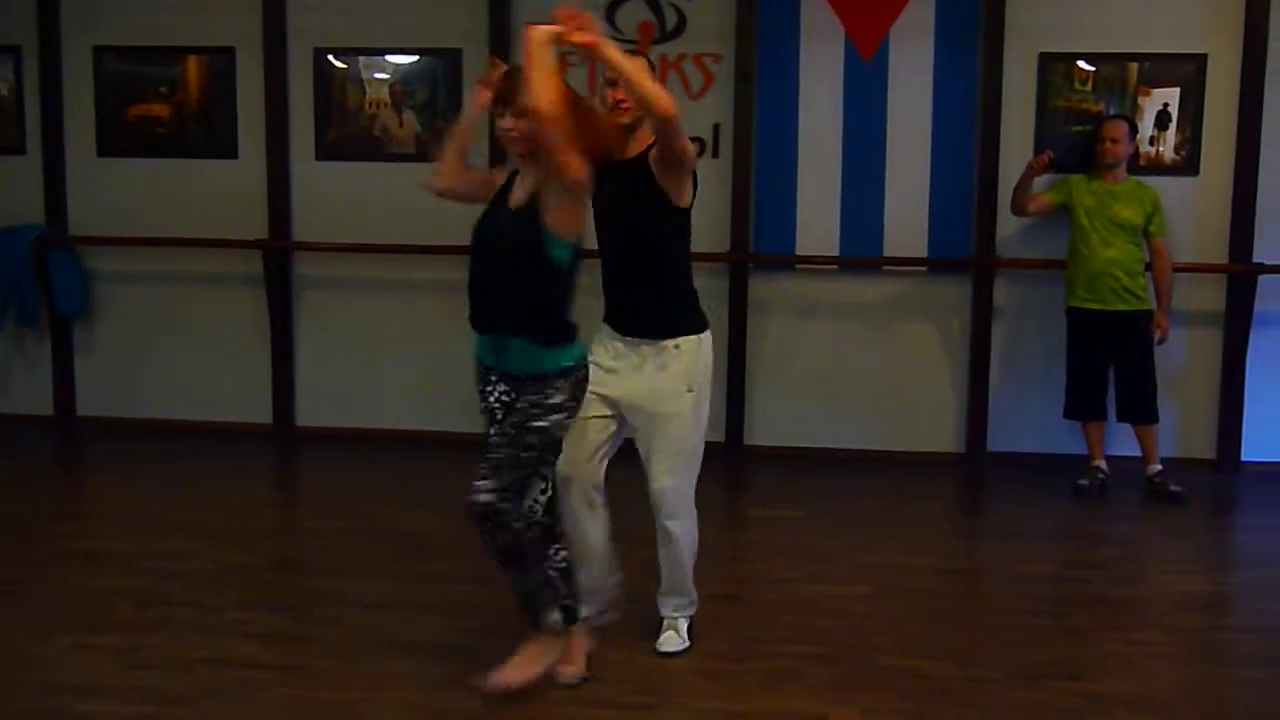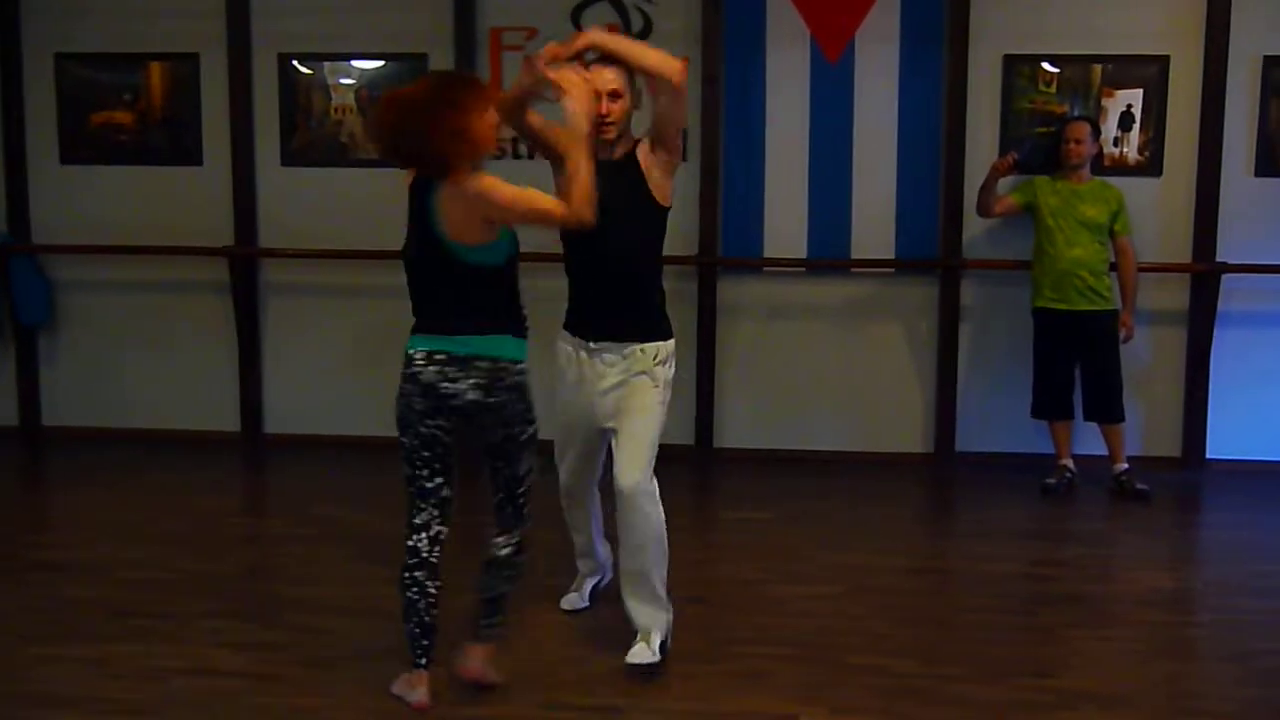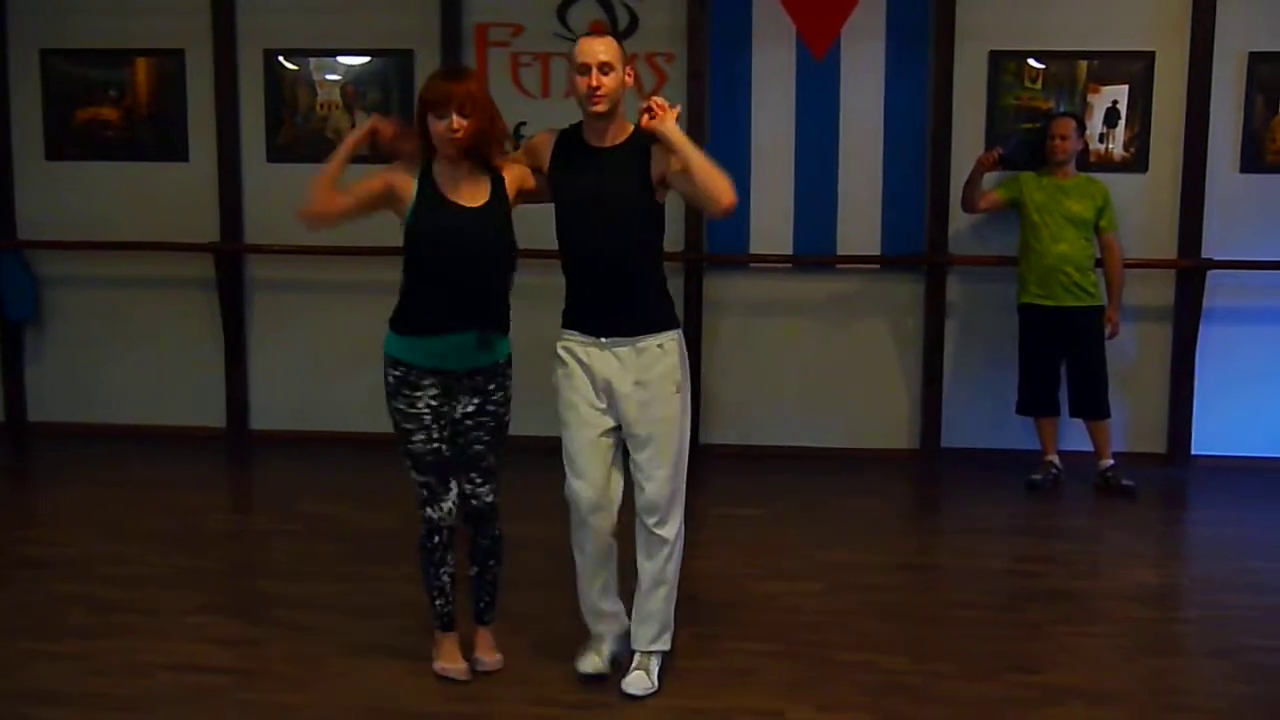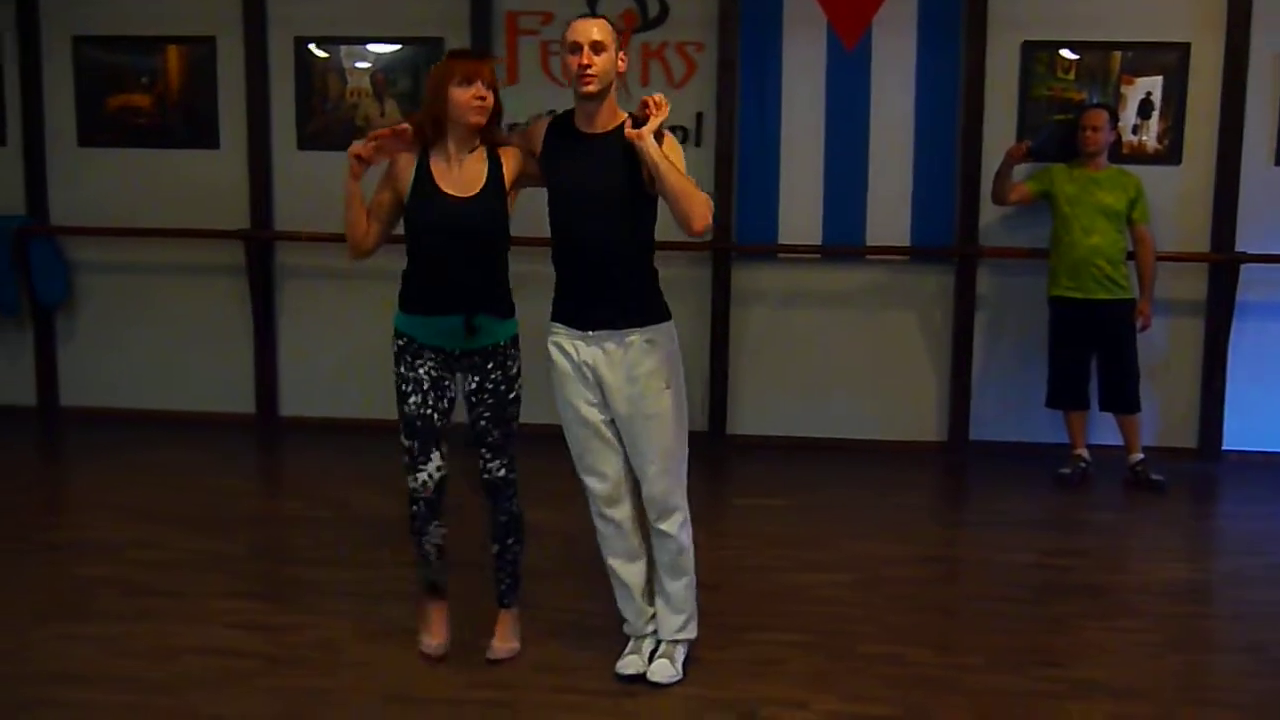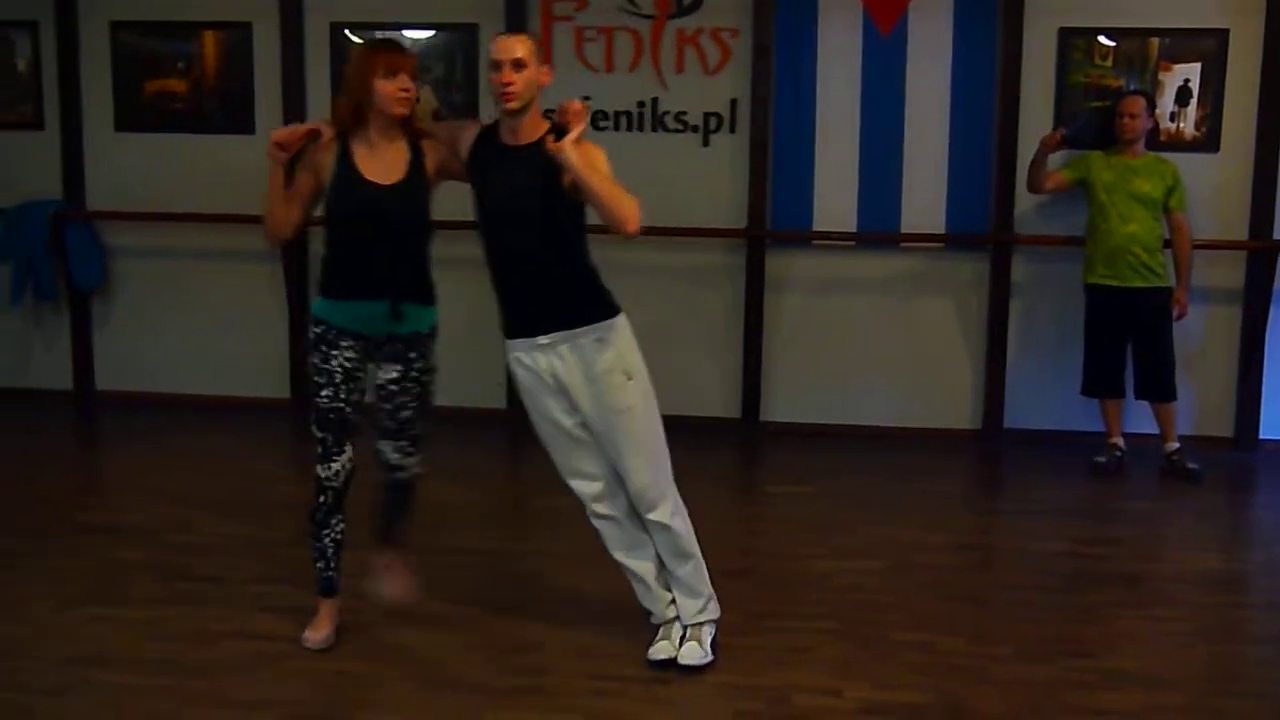
dt=0.4s
person 1, frame 1
left shoulder: (672, 160)
right shoulder: (597, 157)
left elbow: (664, 113)
left wrist: (602, 46)
left hip: (676, 350)
right hip: (614, 343)
left knee: (670, 491)
right knee: (574, 471)
left ankle: (679, 610)
right ankle: (597, 592)
person 1, frame 2
left shoulder: (653, 157)
right shoulder: (565, 152)
left elbow: (674, 74)
right elbow: (503, 110)
left wrist: (598, 40)
left hip: (642, 352)
right hip: (578, 350)
left knee: (634, 481)
right knee: (576, 478)
left ankle: (652, 621)
right ankle: (594, 565)
person 1, frame 3
left shoulder: (656, 151)
right shoulder: (548, 149)
left elbow: (723, 202)
left wrist: (671, 135)
left hip: (652, 346)
right hip: (580, 347)
left knee: (658, 502)
right knee: (587, 497)
left ankle: (650, 644)
right ankle: (604, 625)
person 1, frame 4
left shoulder: (652, 141)
right shoulder: (544, 137)
left elbow: (698, 223)
left wrist: (645, 144)
left hip: (644, 341)
right hip: (572, 339)
left knee: (661, 495)
right knee: (605, 494)
left ankle: (674, 630)
right ankle: (638, 625)
person 1, frame 5
left shoulder: (571, 150)
right shoulder: (472, 143)
left elbow: (628, 222)
left wrist: (568, 155)
left hip: (594, 335)
right hip: (528, 348)
left knee: (648, 483)
right knee: (596, 491)
left ankle: (699, 612)
right ankle: (667, 612)
person 2, frame 1
left shoulder: (565, 181)
right shoulder: (505, 179)
left elbow: (548, 111)
right elbow: (444, 183)
left wrist: (542, 45)
right wrist: (480, 101)
left hip: (548, 377)
right hip: (498, 369)
left knee: (492, 502)
right knee: (530, 505)
left ankle: (548, 634)
right ankle: (563, 630)
person 2, frame 2
left shoulder: (423, 186)
right shoulder: (473, 190)
right elbow: (579, 213)
right wrist: (577, 119)
left hip: (423, 373)
right hip: (492, 376)
left knee: (424, 522)
right knee: (515, 511)
left ankle: (417, 672)
right ankle: (479, 647)
person 2, frame 3
left shoulder: (508, 178)
right shoulder: (407, 180)
right elbow: (315, 211)
right wrist: (353, 143)
left hip: (486, 365)
right hip: (416, 365)
left knee: (483, 501)
right knee: (439, 504)
left ankle: (484, 624)
right ankle: (446, 630)
person 2, frame 4
left shoulder: (506, 164)
right shoulder: (406, 164)
right elbow: (360, 245)
right wrist: (355, 174)
left hip: (491, 342)
right hip: (420, 339)
left knee: (499, 479)
right knee: (424, 476)
left ankle: (508, 611)
right ankle: (435, 602)
person 2, frame 5
left shoulder: (429, 155)
right shoulder: (331, 151)
right elbow: (281, 232)
right wrist: (281, 159)
left hip: (409, 329)
right hip: (339, 326)
left knee: (402, 460)
right knee: (334, 467)
left ankle: (391, 549)
right ankle: (327, 601)
person 3, frame 1
left shoulder: (1146, 196)
right shoulder: (1074, 187)
left elbow: (1160, 255)
right elbow: (1022, 209)
left wrist: (1163, 310)
right wrist: (1029, 175)
left hip: (1133, 310)
right hip: (1085, 309)
left knee: (1141, 393)
right knee: (1088, 392)
left ankle: (1154, 471)
right ankle: (1098, 467)
person 3, frame 2
left shoulder: (1110, 196)
right shoulder: (1038, 188)
left elbow: (1125, 255)
right elbow: (987, 210)
left wrist: (1128, 309)
right wrist: (993, 177)
left hip: (1098, 309)
right hip: (1051, 309)
left knee: (1106, 392)
right knee: (1054, 391)
left ankle: (1120, 469)
right ankle: (1065, 466)
person 3, frame 3
left shoulder: (1096, 191)
right shoulder: (1024, 184)
left elbow: (1111, 250)
right elbow: (972, 205)
left wrist: (1114, 305)
right wrist: (978, 172)
left hip: (1084, 306)
right hip: (1036, 305)
left knee: (1092, 389)
right knee: (1040, 388)
left ankle: (1106, 466)
right ankle: (1050, 462)
person 3, frame 4
left shoulder: (1129, 183)
right shoulder: (1055, 176)
left elbow: (1144, 242)
right elbow: (1003, 197)
left wrist: (1146, 298)
right wrist: (1007, 164)
left hip: (1116, 299)
right hip: (1067, 297)
left knee: (1123, 383)
right knee: (1070, 381)
left ankle: (1136, 460)
right ankle: (1080, 456)
person 3, frame 5
left shoulder: (1166, 171)
right shoulder: (1092, 164)
left elbow: (1181, 231)
right elbow: (1039, 186)
left wrist: (1183, 286)
right wrist: (1042, 153)
left hip: (1152, 287)
right hip: (1103, 285)
left knee: (1159, 371)
right knee: (1106, 369)
left ankle: (1172, 449)
right ankle: (1115, 445)
